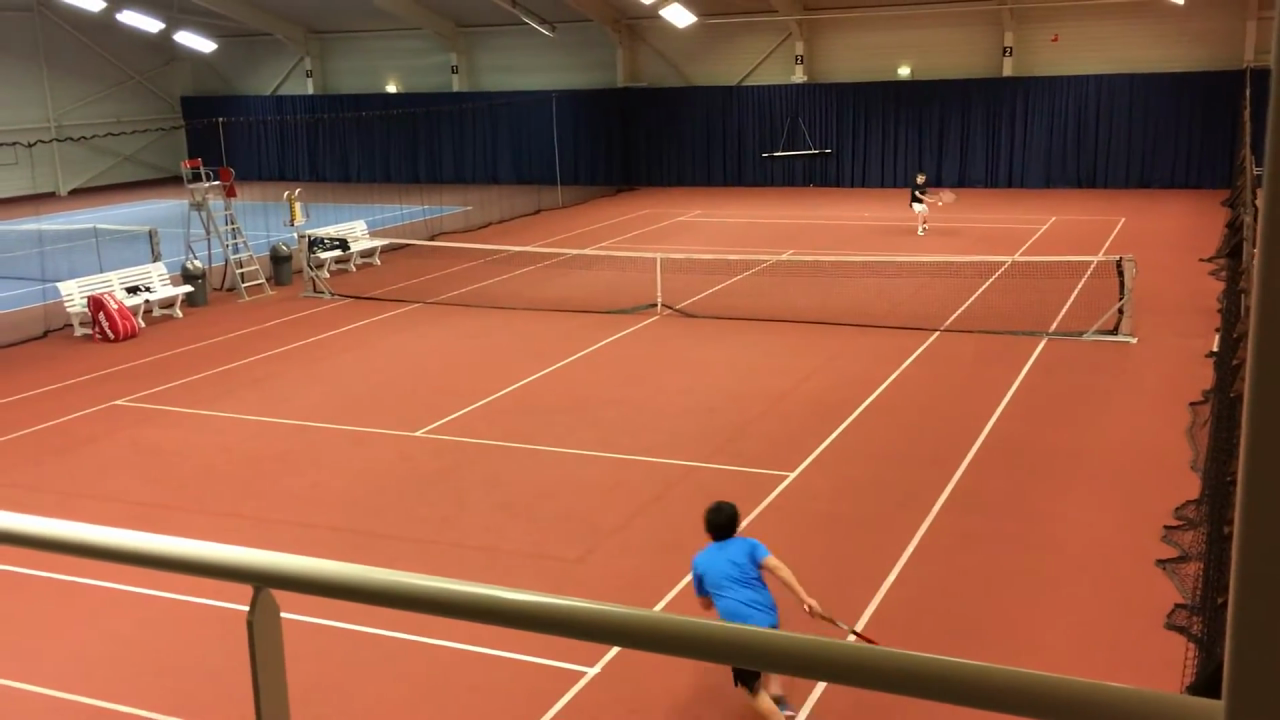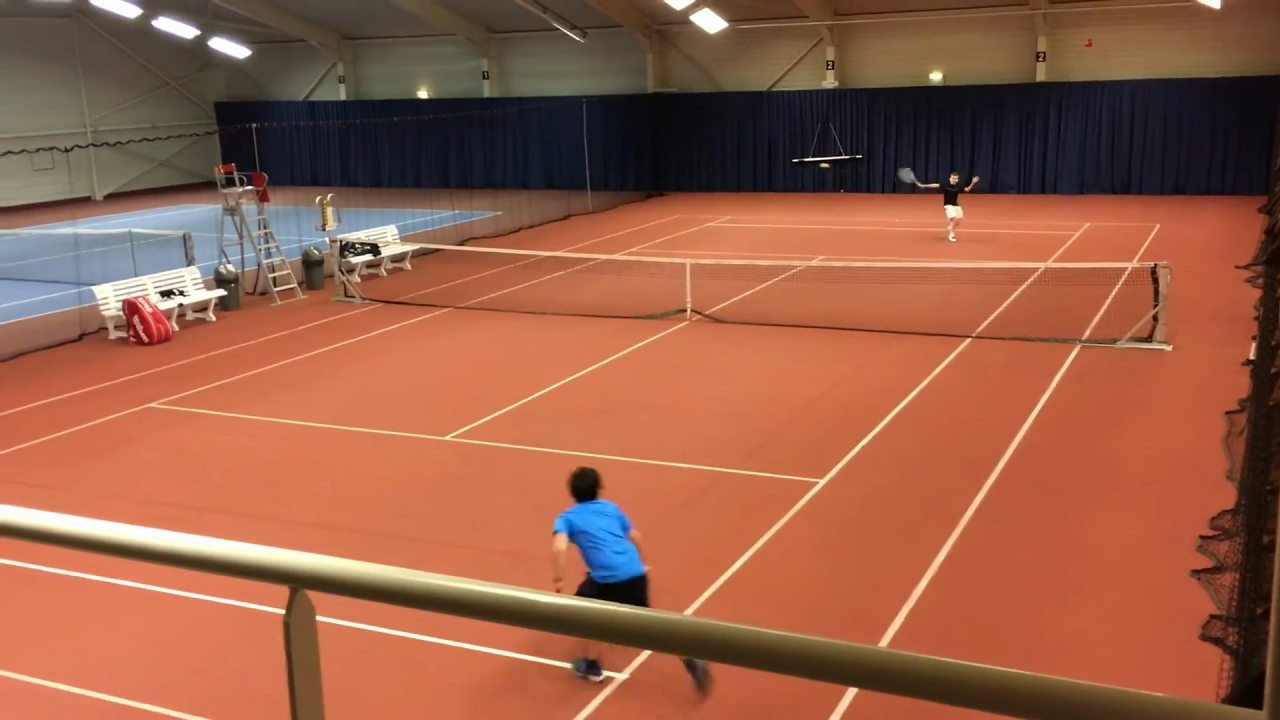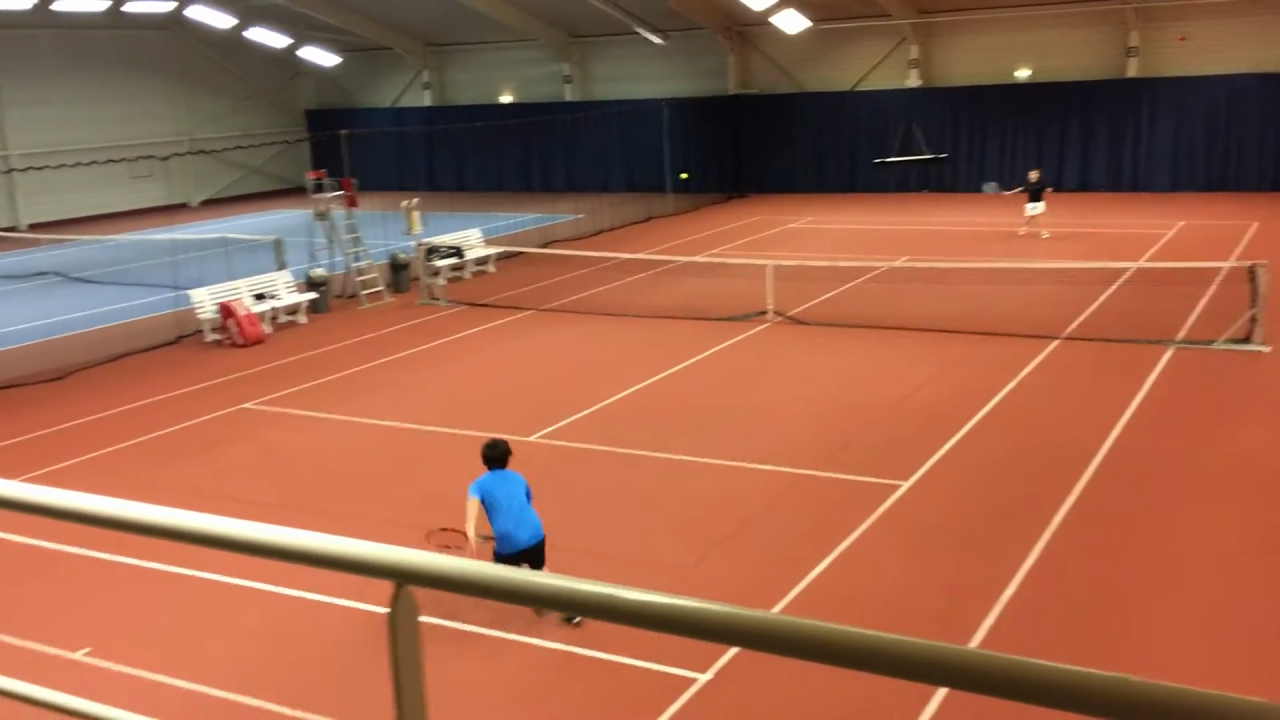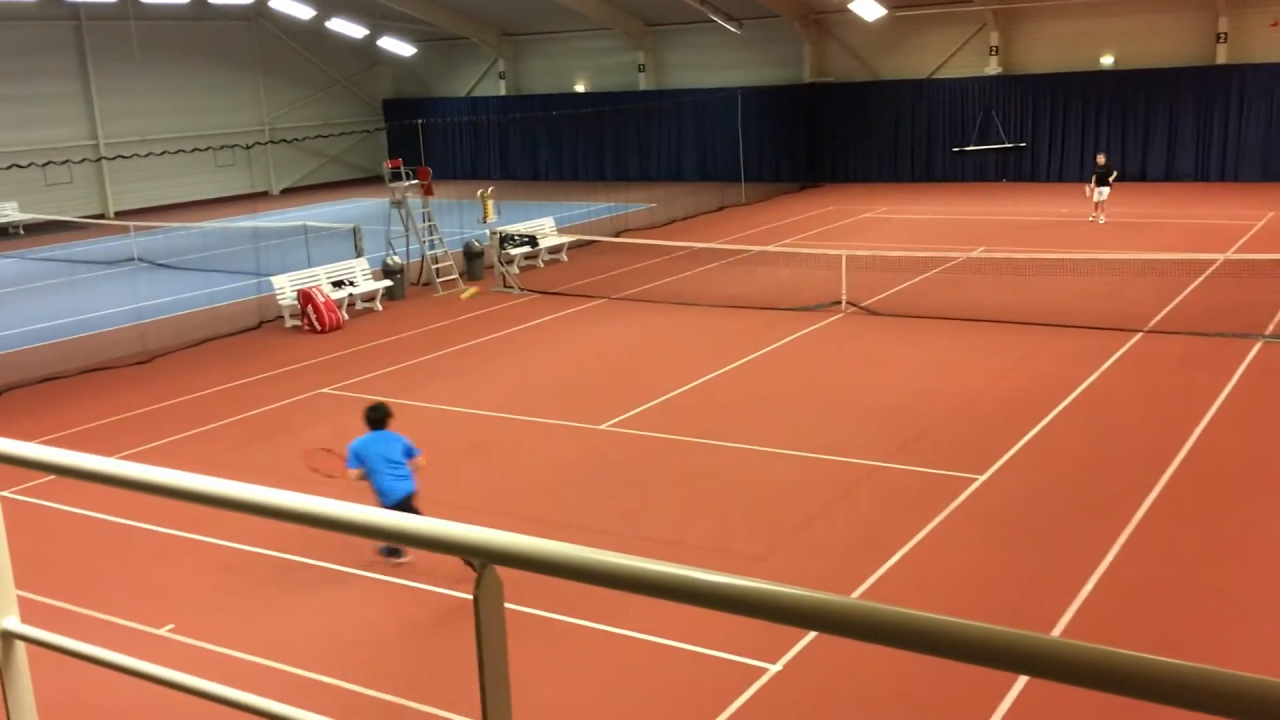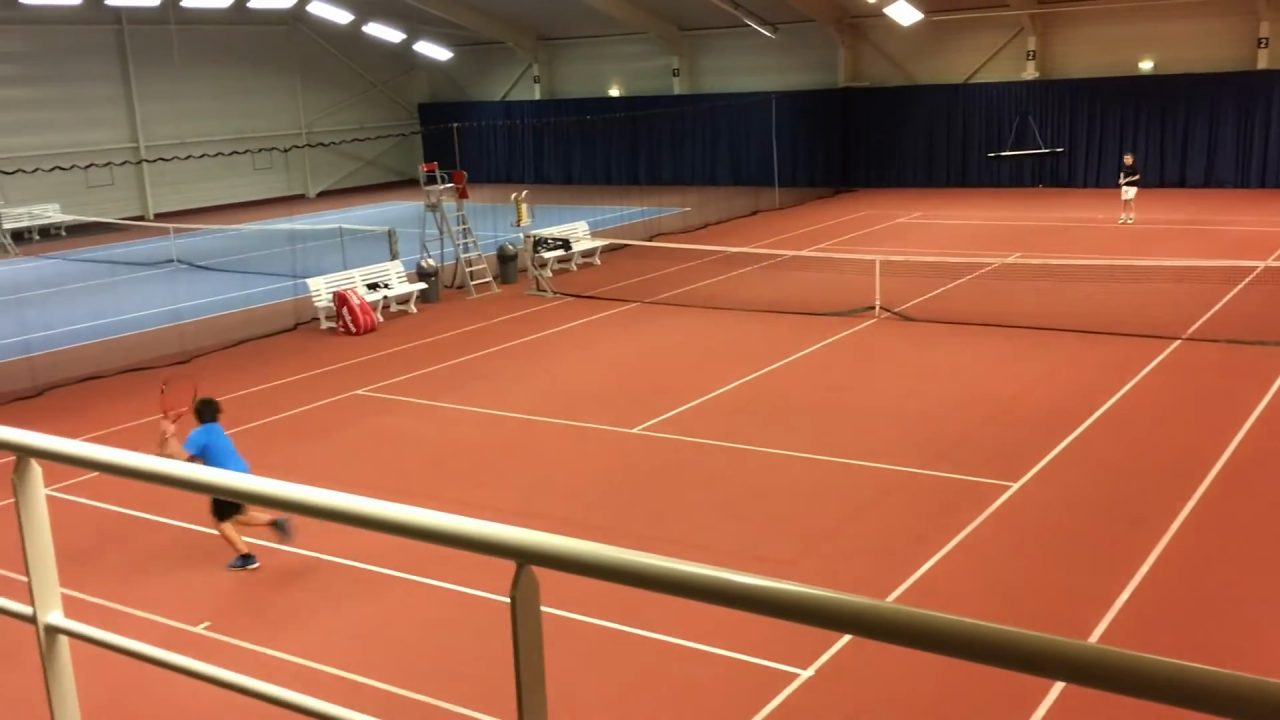
dt=0.4s
person 1, frame 1
left shoulder: (700, 561)
right shoulder: (750, 545)
left elbow: (705, 604)
right elbow: (777, 567)
right wrist: (805, 597)
right hip: (767, 619)
left knee: (753, 688)
right ankle: (778, 700)
person 1, frame 2
left shoulder: (566, 518)
right shoulder: (611, 508)
left elbow: (559, 547)
right elbow: (635, 537)
left wrist: (557, 578)
right wrist: (642, 564)
left hip: (607, 577)
right hip: (634, 572)
left ankle: (591, 665)
right ankle: (690, 660)
person 1, frame 3
left shoulder: (478, 485)
right shoulder: (519, 479)
left elbow: (473, 504)
left wrist: (470, 529)
left hip: (509, 542)
right hip: (534, 534)
right knee: (539, 571)
person 1, frame 4
left shoulder: (356, 445)
right shoulder: (399, 439)
left elbow: (353, 474)
right elbow: (419, 462)
left wrist: (366, 473)
left hip: (390, 495)
right hip: (406, 488)
right ankle: (395, 550)
person 1, frame 5
left shoulder: (197, 435)
right shoulder: (217, 430)
left elbow: (182, 458)
left wrist: (168, 435)
left knee: (221, 522)
right knee: (238, 516)
left ankle: (247, 558)
right ankle: (276, 521)
